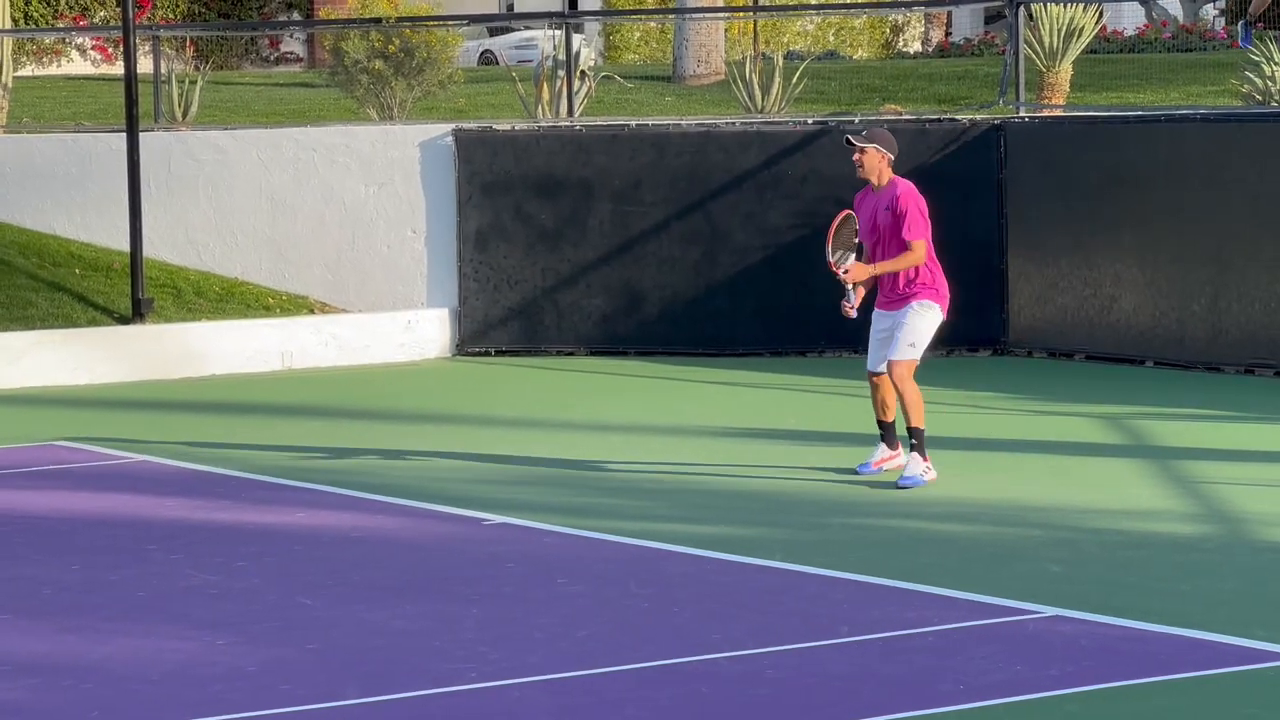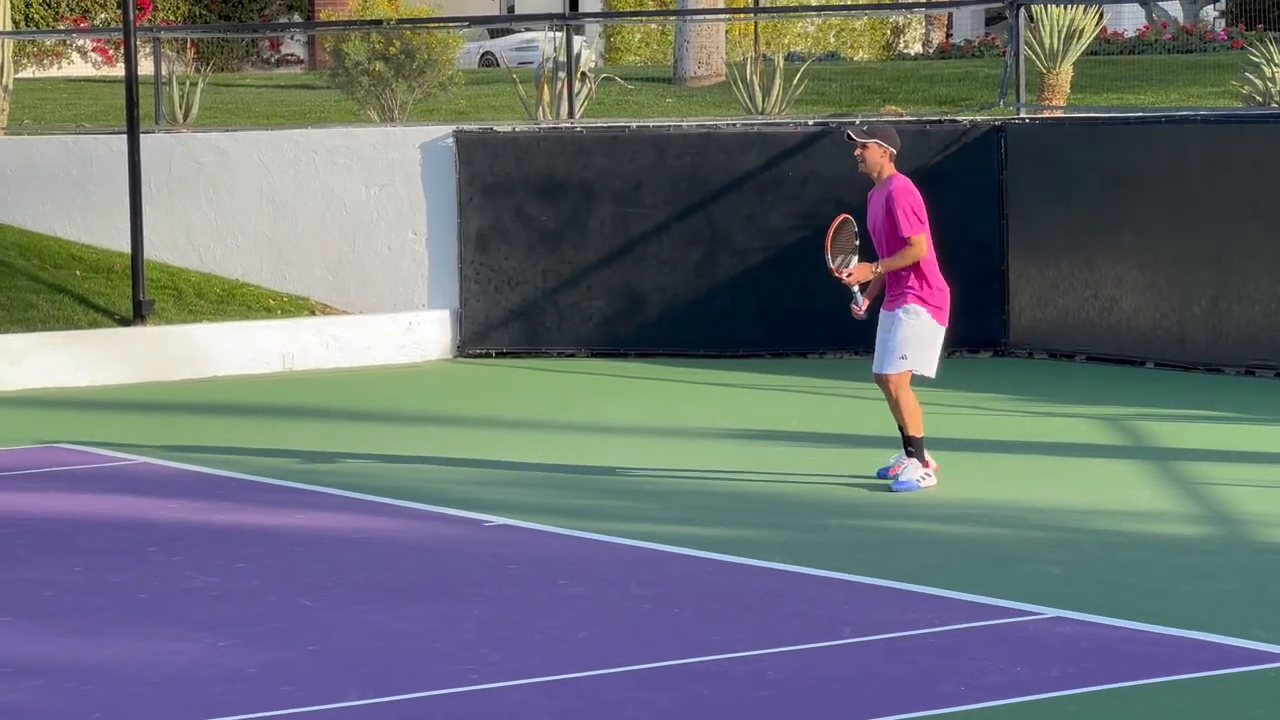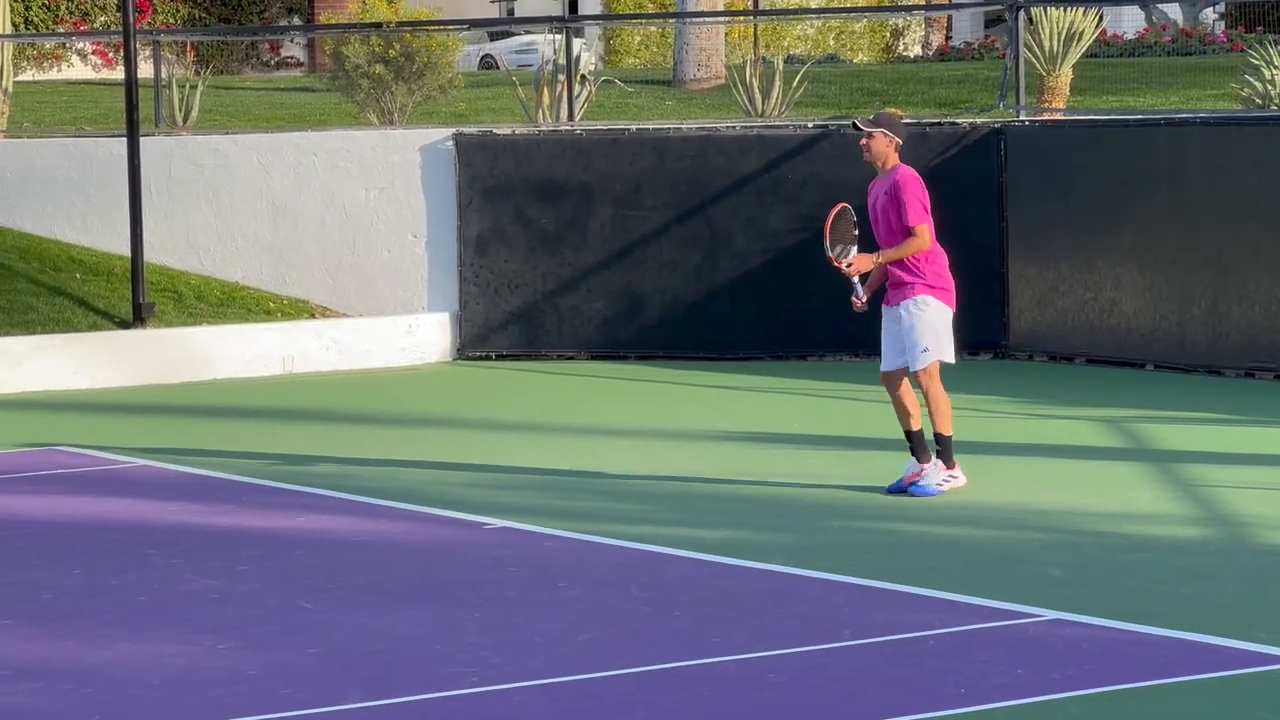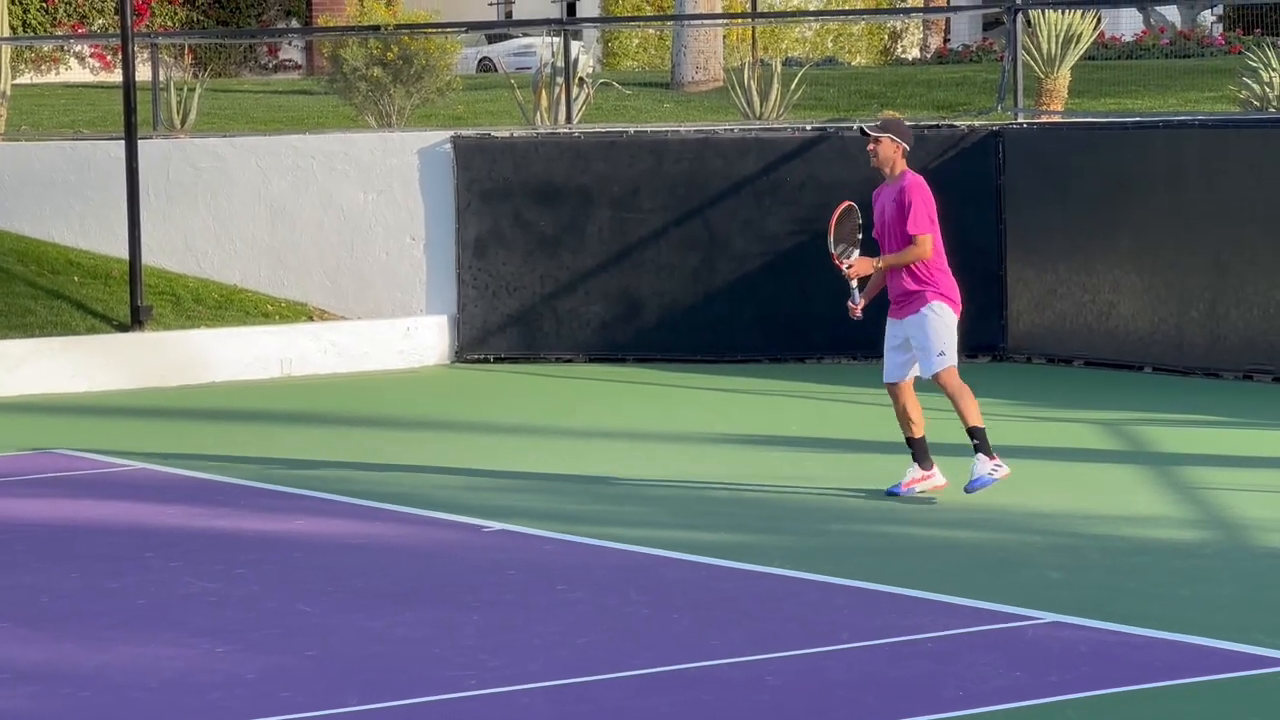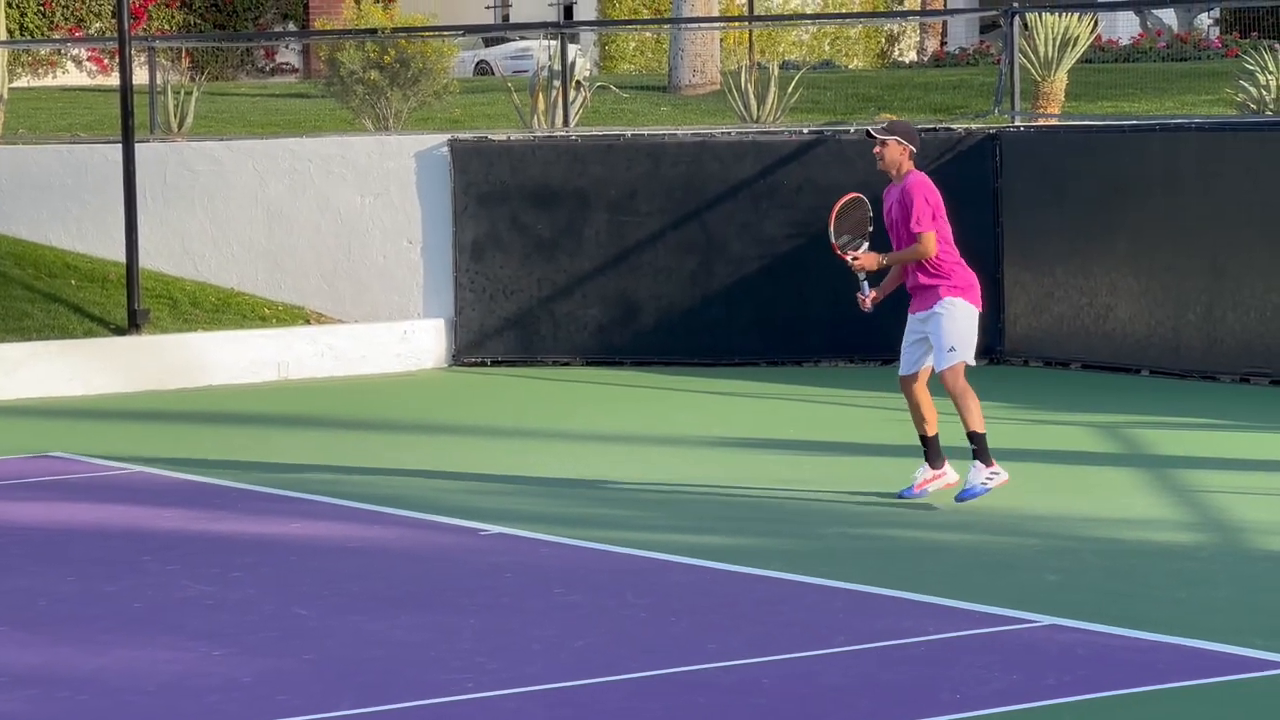
dt=0.2s
person 1, frame 1
left shoulder: (904, 195)
right shoulder: (861, 200)
left elbow: (918, 254)
left wrist: (869, 269)
right wrist: (857, 294)
left hip: (923, 297)
right hip: (888, 301)
left knee: (898, 370)
right knee: (876, 375)
left ankle: (920, 460)
right ankle: (890, 448)
person 1, frame 2
left shoulder: (900, 191)
right shoulder: (876, 195)
left elbow: (920, 249)
left wrist: (873, 269)
right wrist: (868, 295)
left hip: (919, 300)
right hip: (895, 300)
left knee: (897, 380)
right knee: (884, 378)
left ankle: (921, 465)
right ankle: (912, 451)
person 1, frame 3
left shoulder: (906, 180)
right shoulder: (876, 186)
left elbow: (920, 241)
left wrist: (872, 259)
right wrist: (865, 288)
left hip: (925, 291)
right hip: (898, 295)
left knee: (926, 374)
right knee: (892, 378)
left ankle: (949, 466)
right ankle: (923, 462)
person 1, frame 4
left shoulder: (912, 187)
right shoulder: (880, 194)
left elbow: (923, 250)
left wrist: (873, 265)
right wrist: (864, 296)
left hip: (933, 299)
right hip: (902, 306)
left knee: (946, 377)
right knee: (897, 387)
left ankle: (987, 458)
right ankle: (924, 469)
person 1, frame 5
left shoulder: (915, 186)
right shoulder: (891, 194)
left elbow: (927, 248)
left wrist: (880, 261)
right wrist: (878, 292)
left hip: (953, 294)
right hip: (925, 301)
left knee: (952, 377)
right knee: (911, 381)
left ankle: (986, 467)
right ankle: (937, 468)
